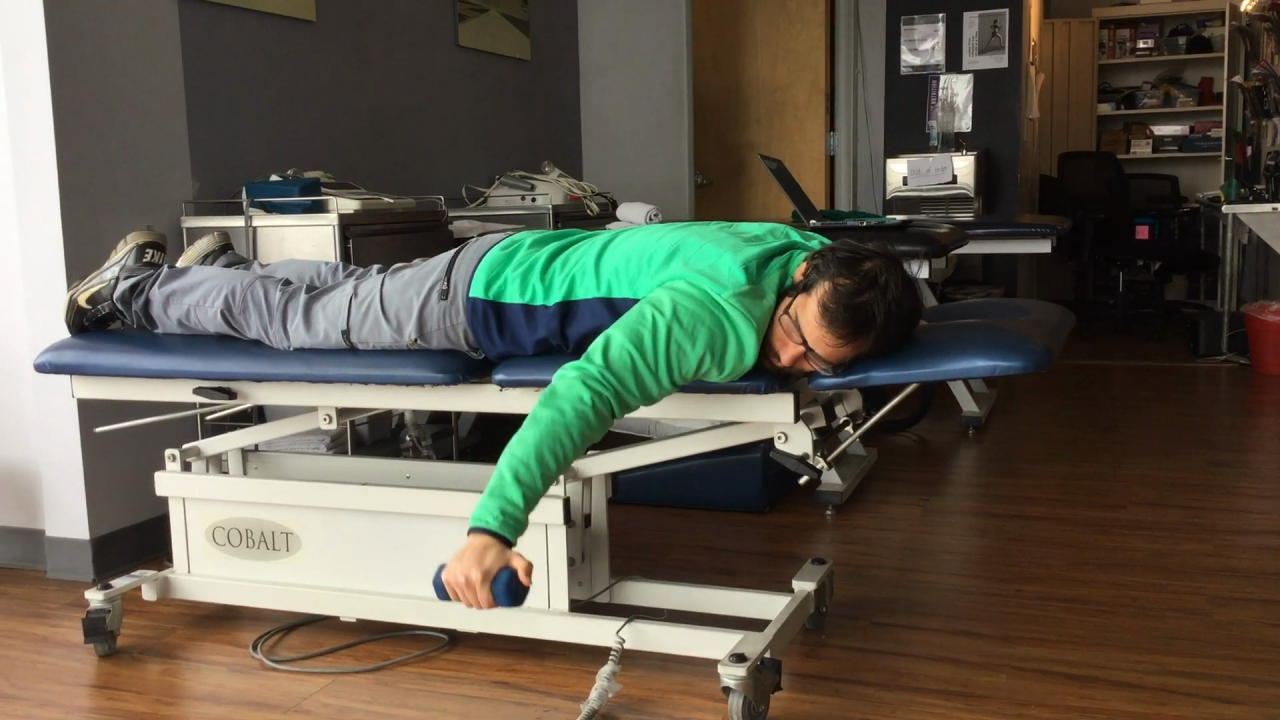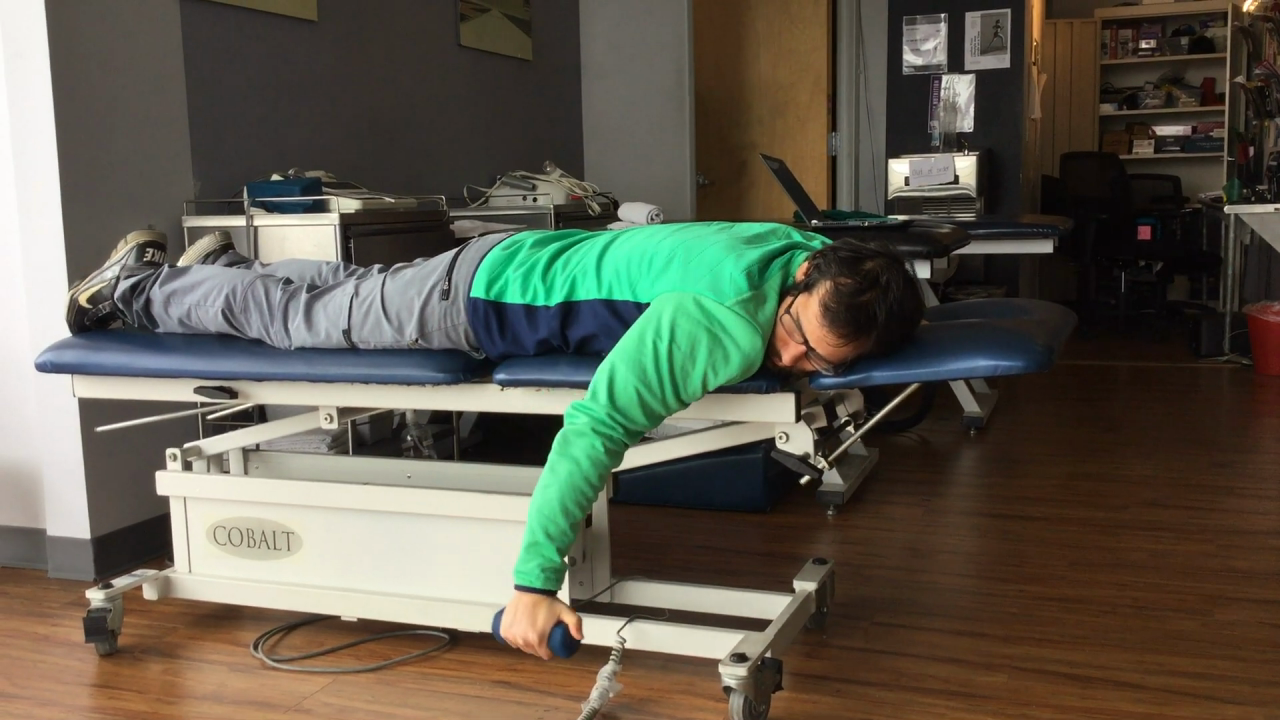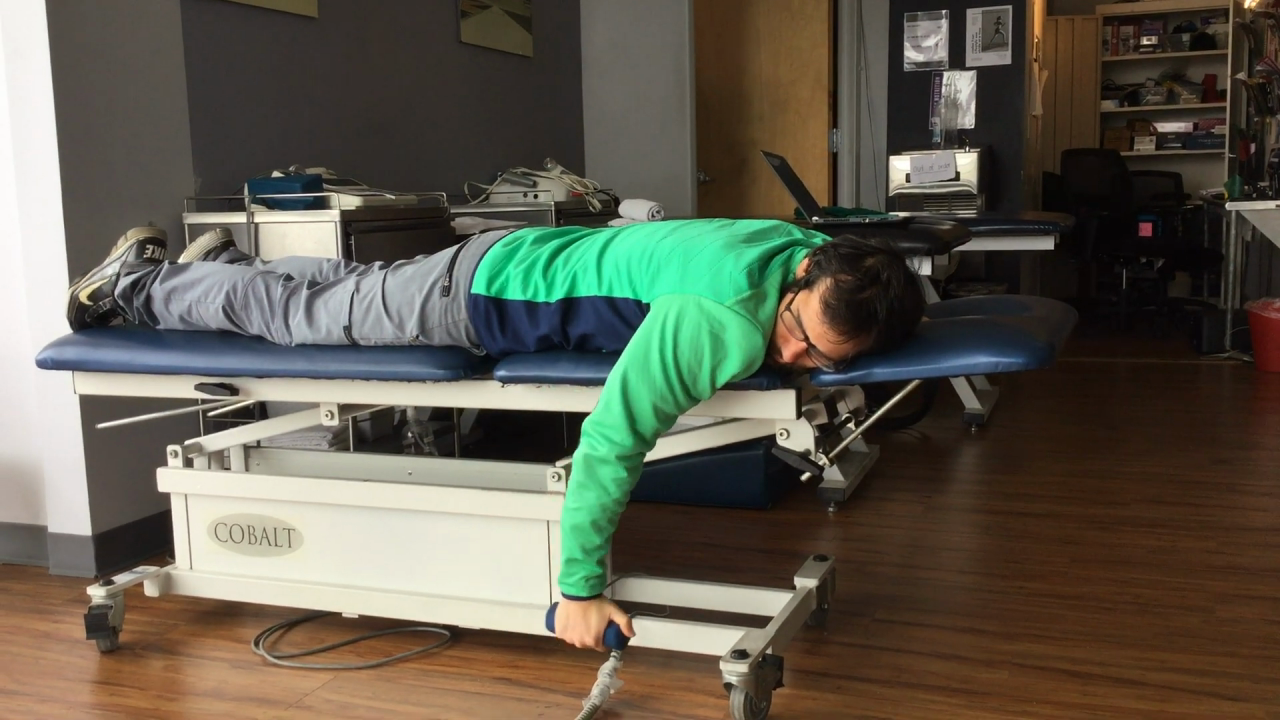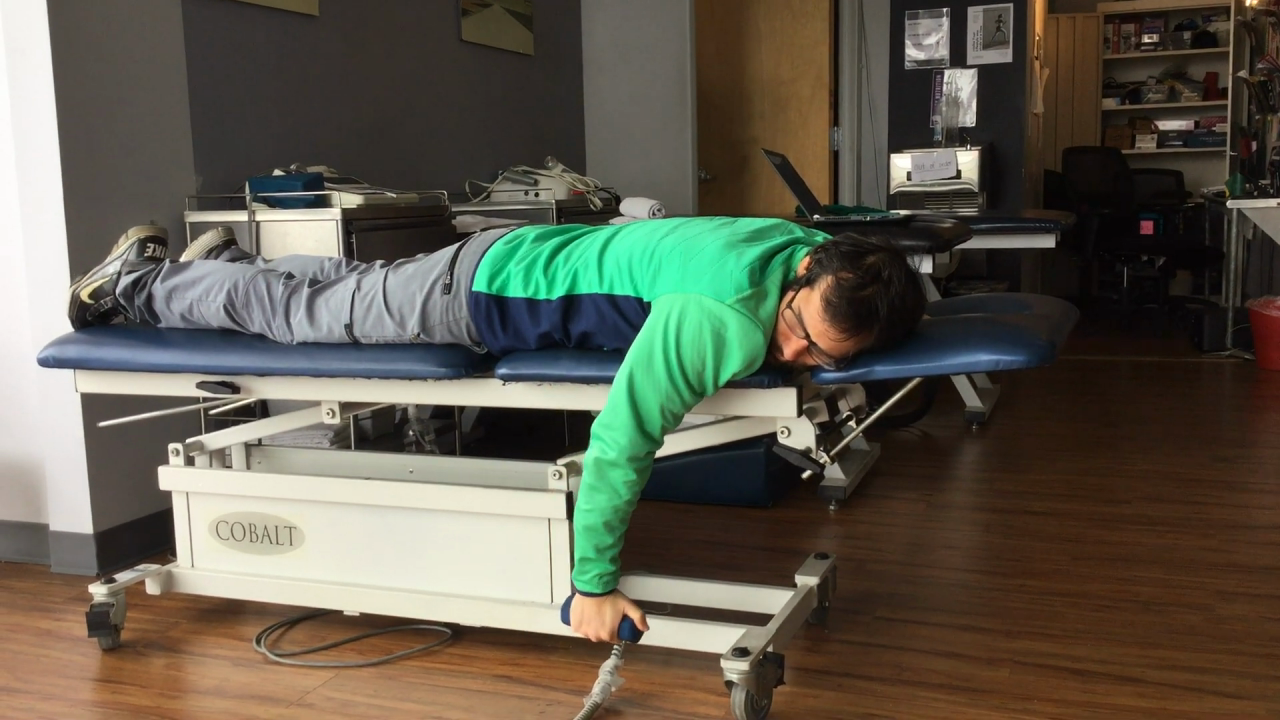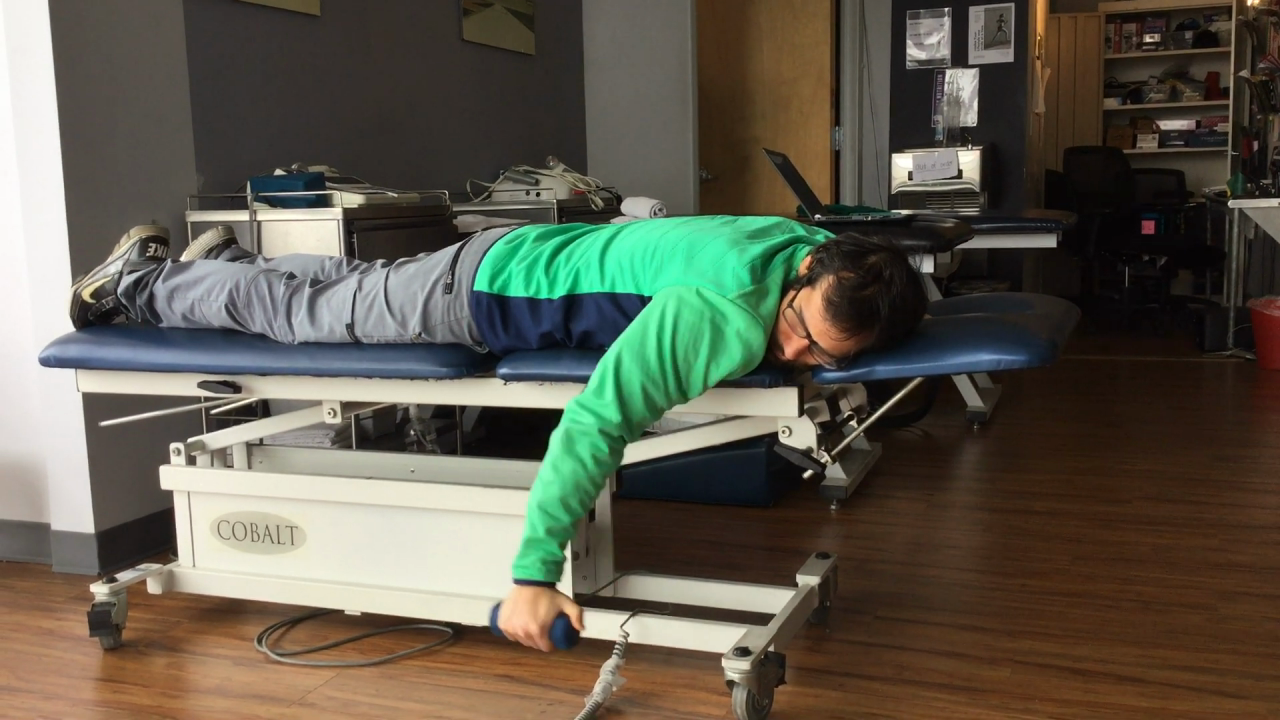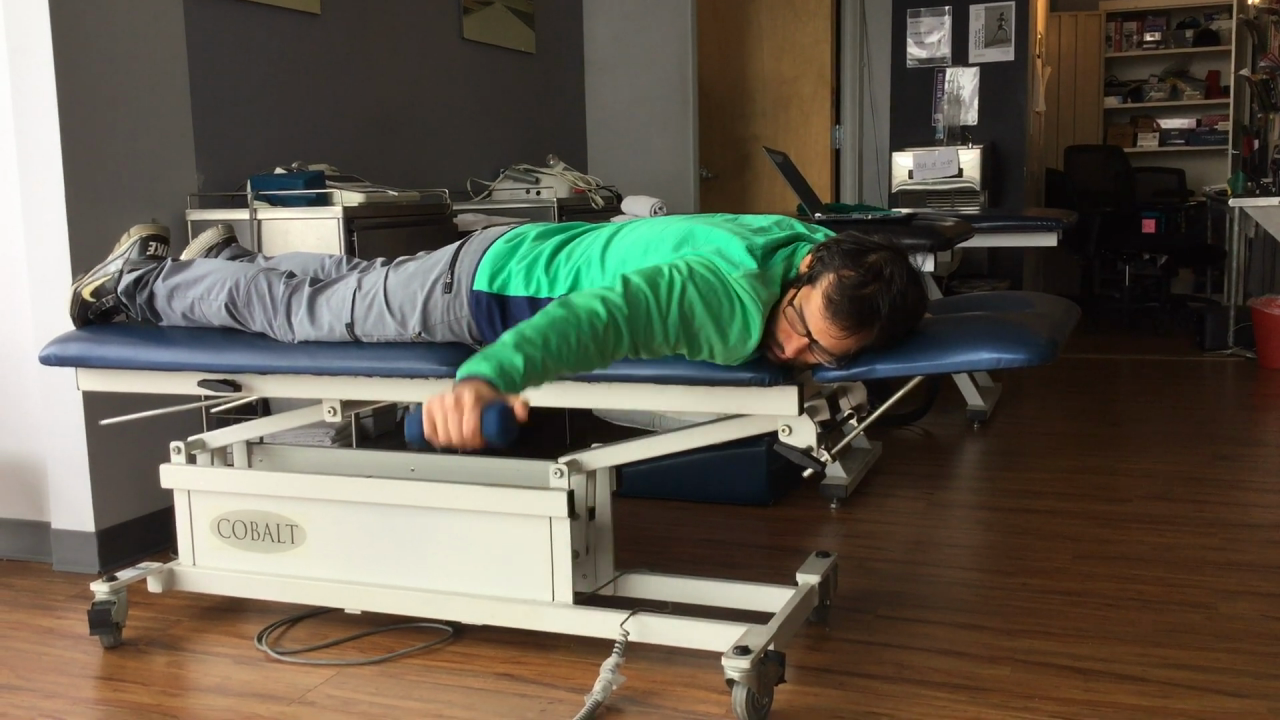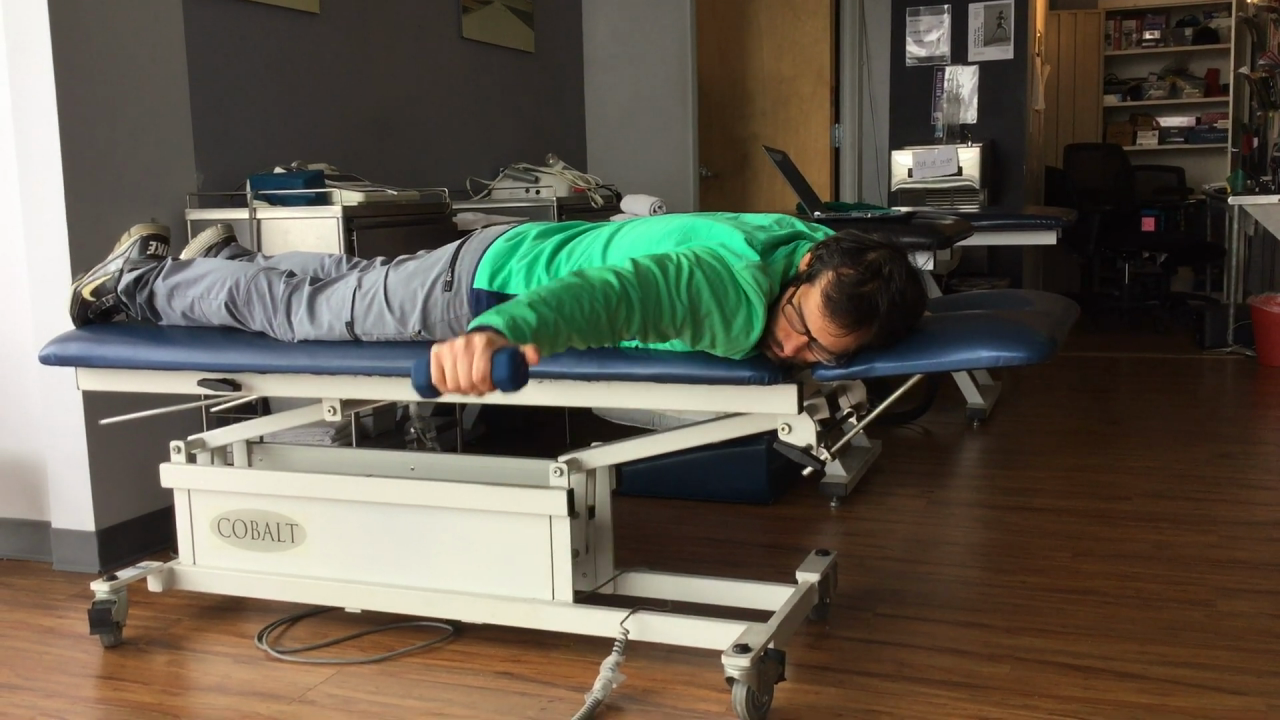
dt=0.4s
person 1, frame 1
left shoulder: (809, 247)
right shoulder: (719, 313)
right elbow: (584, 389)
left wrist: (835, 359)
right wrist: (491, 527)
left hip: (530, 258)
right hip: (490, 297)
left knee: (347, 290)
right knee: (289, 315)
left ankle: (224, 262)
right ankle: (137, 287)
person 1, frame 2
left shoulder: (815, 248)
right shoulder: (720, 322)
right elbow: (592, 427)
left wrist: (852, 349)
right wrist: (534, 582)
left hip: (532, 256)
right hip: (488, 300)
left knee: (352, 287)
right knee: (291, 316)
left ankle: (224, 263)
right ankle: (137, 286)
person 1, frame 3
left shoulder: (818, 246)
right shoulder: (722, 321)
right elbow: (610, 439)
left wrist: (859, 347)
right wrist: (578, 589)
left hip: (531, 252)
right hip: (488, 295)
left knee: (355, 281)
right knee: (292, 312)
left ankle: (222, 257)
right ankle: (139, 283)
person 1, frame 4
left shoulder: (817, 246)
right shoulder: (724, 318)
right elbow: (619, 439)
left wrist: (837, 351)
right wrist: (593, 584)
left hip: (533, 252)
right hip: (490, 295)
left knee: (353, 281)
right knee: (294, 313)
left ankle: (227, 258)
right ankle: (139, 283)
person 1, frame 5
left shoulder: (818, 237)
right shoulder: (724, 315)
right elbow: (596, 419)
left wrist: (830, 352)
right wrist: (534, 573)
left hip: (533, 255)
right hip: (493, 293)
left knee: (355, 279)
right knee: (299, 313)
left ankle: (231, 256)
right ankle: (141, 283)
person 1, frame 6
left shoulder: (810, 234)
right shoulder: (730, 303)
right elbow: (597, 318)
right wrist: (484, 376)
left hip: (533, 254)
right hip: (494, 295)
left knee: (351, 287)
right knee: (300, 315)
left ankle: (223, 257)
right ankle: (145, 285)
person 1, frame 7
left shoulder: (810, 239)
right shoulder: (732, 293)
right elbow: (602, 296)
left wrist: (835, 351)
right wrist: (492, 334)
left hip: (532, 250)
right hip: (491, 289)
left knee: (330, 291)
right knee: (294, 310)
left ankle: (224, 254)
right ankle: (145, 282)
